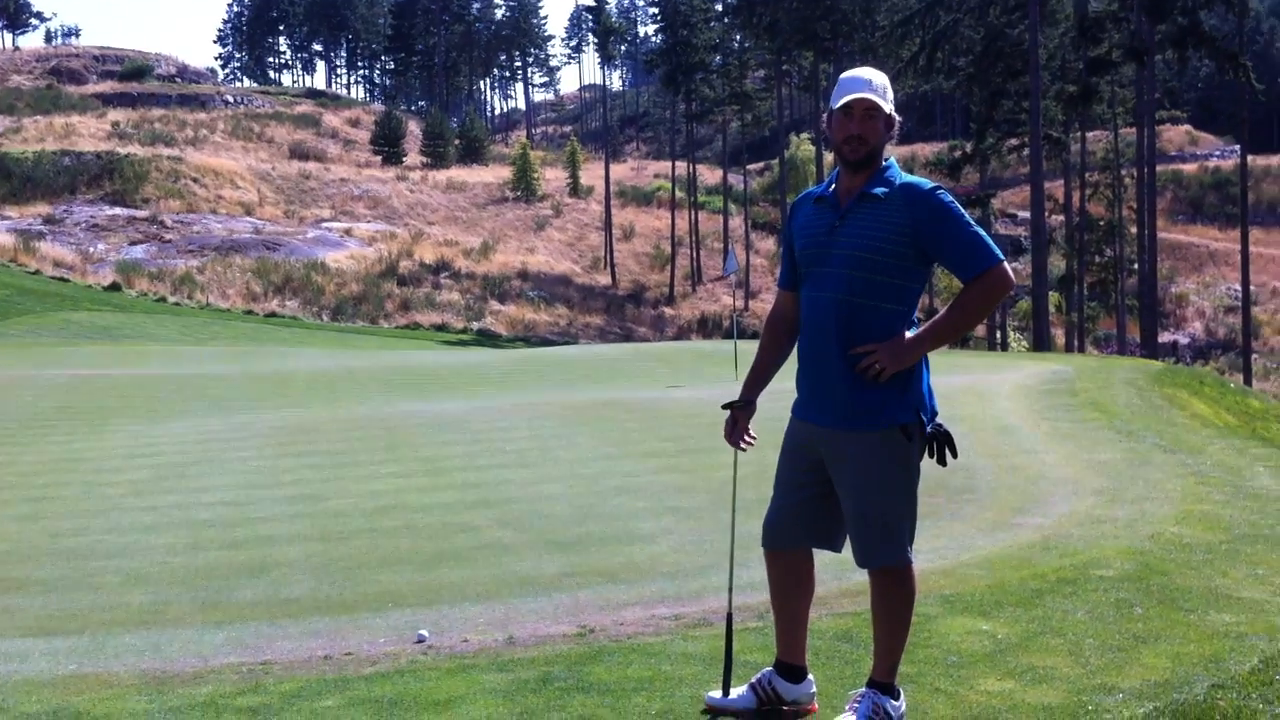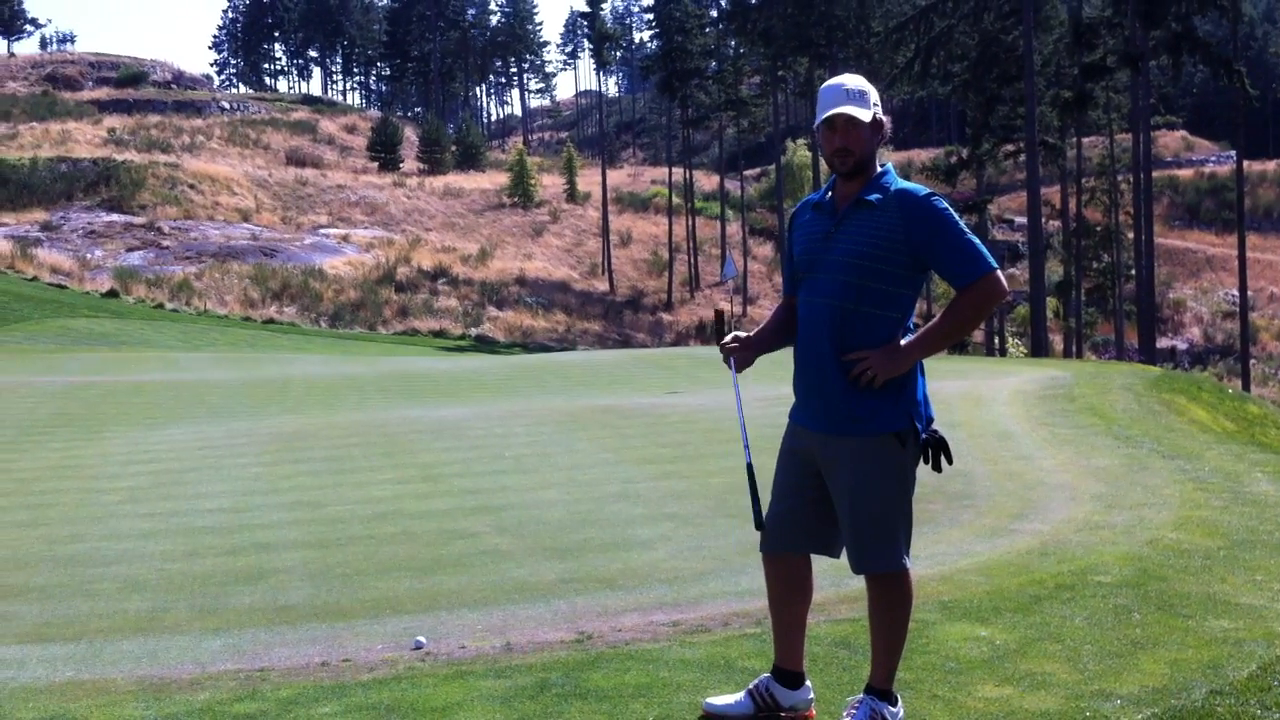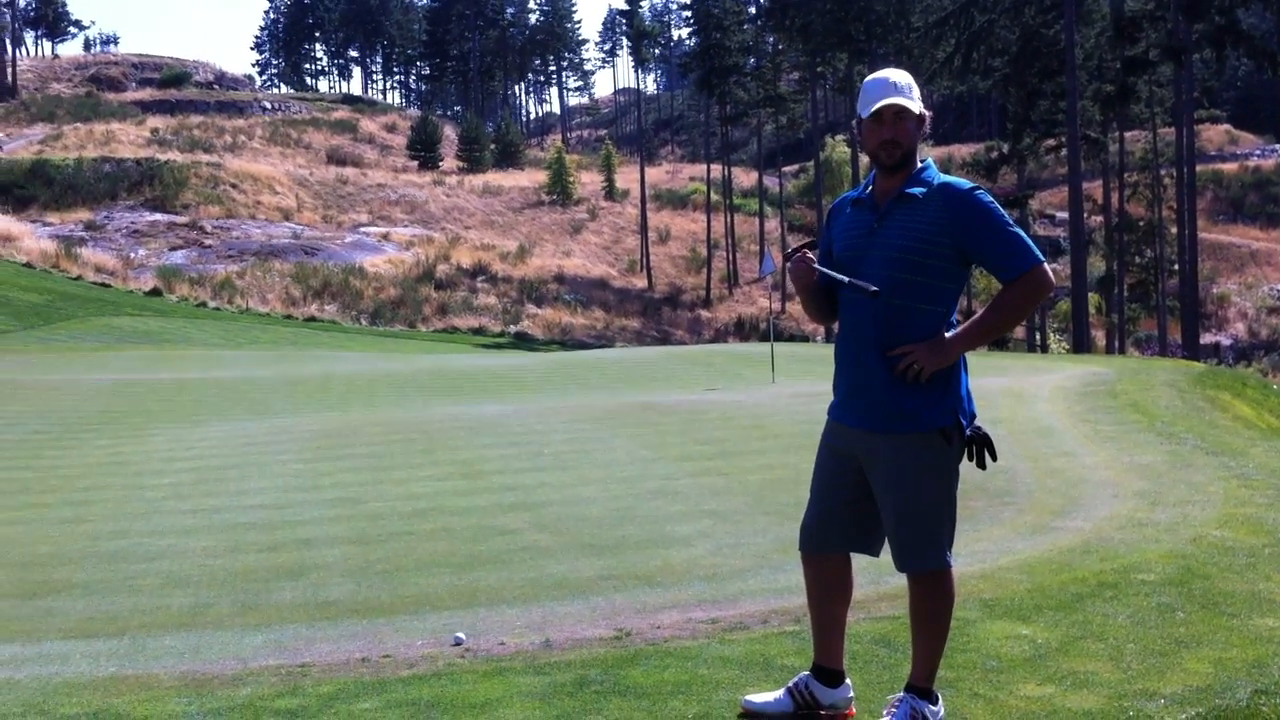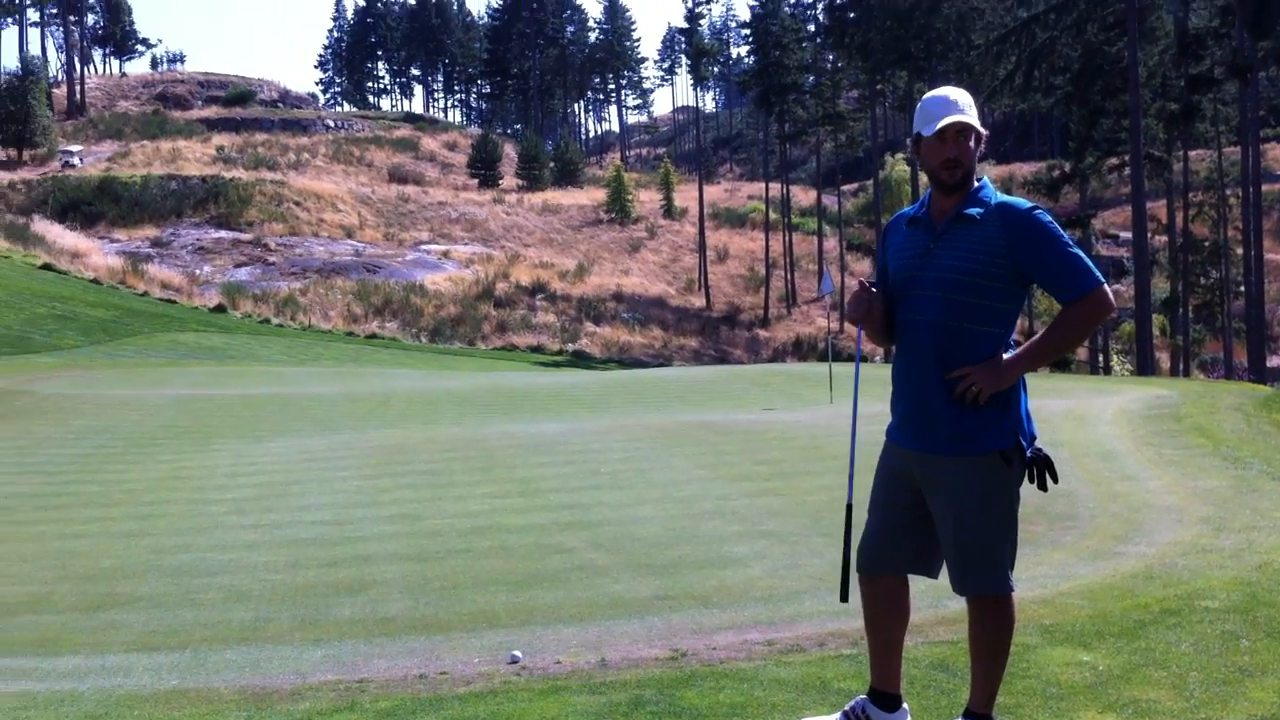
dt=0.7s
person 1, frame 1
left shoulder: (919, 201)
right shoulder: (805, 207)
left elbow: (995, 278)
left wrist: (917, 344)
right wrist: (748, 395)
left hip: (882, 417)
right hip: (811, 415)
left knee: (886, 557)
right knee: (783, 540)
person 1, frame 2
left shoulder: (914, 208)
right shoulder: (804, 215)
left elbow: (988, 288)
left wrist: (908, 351)
right wrist: (755, 337)
left hip: (878, 423)
right hip: (808, 419)
left knee: (882, 562)
right knee: (781, 546)
person 1, frame 3
left shoulder: (957, 201)
right shoulder: (843, 210)
left elbow: (1035, 279)
left wrist: (956, 343)
right wrist: (806, 285)
left hip: (921, 420)
right hip: (848, 415)
left knee: (924, 561)
right knee: (821, 544)
person 1, frame 4
left shoulder: (1015, 222)
right shoulder: (898, 229)
left elbow: (1095, 302)
left wrist: (1013, 365)
right wrist: (866, 314)
left hip: (980, 442)
right hip: (907, 437)
left knee: (984, 585)
right knee: (878, 568)
